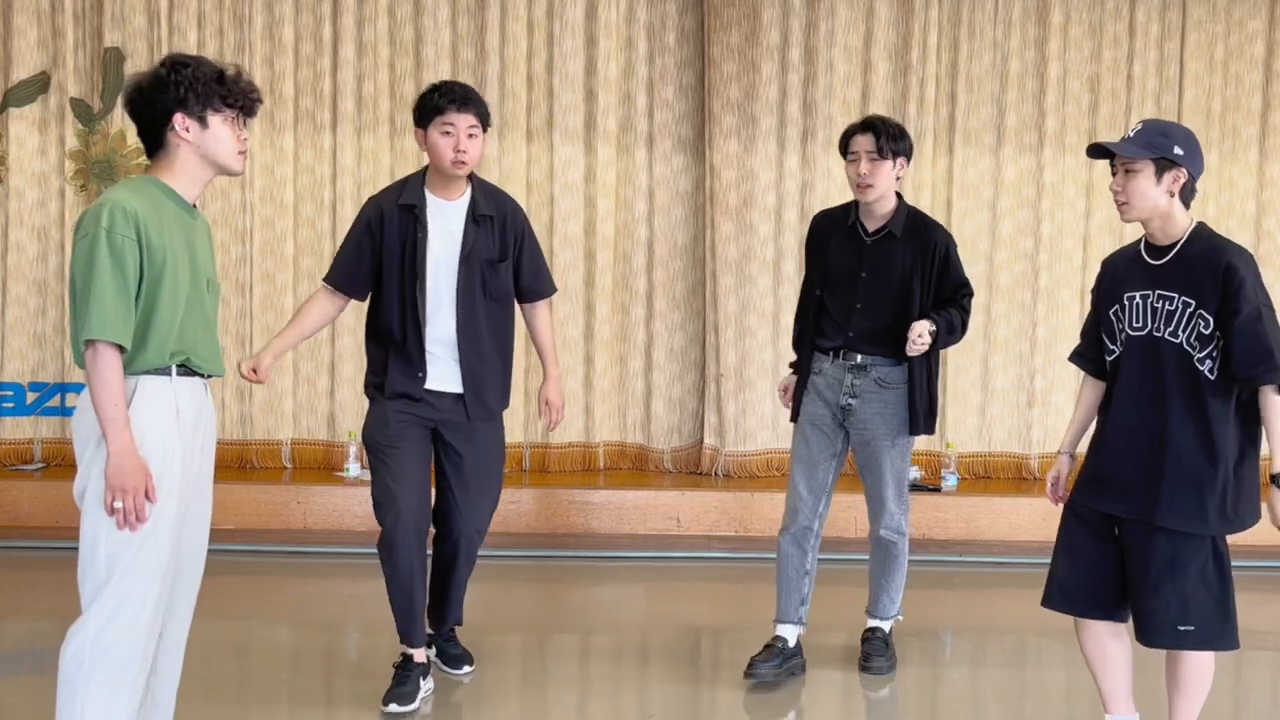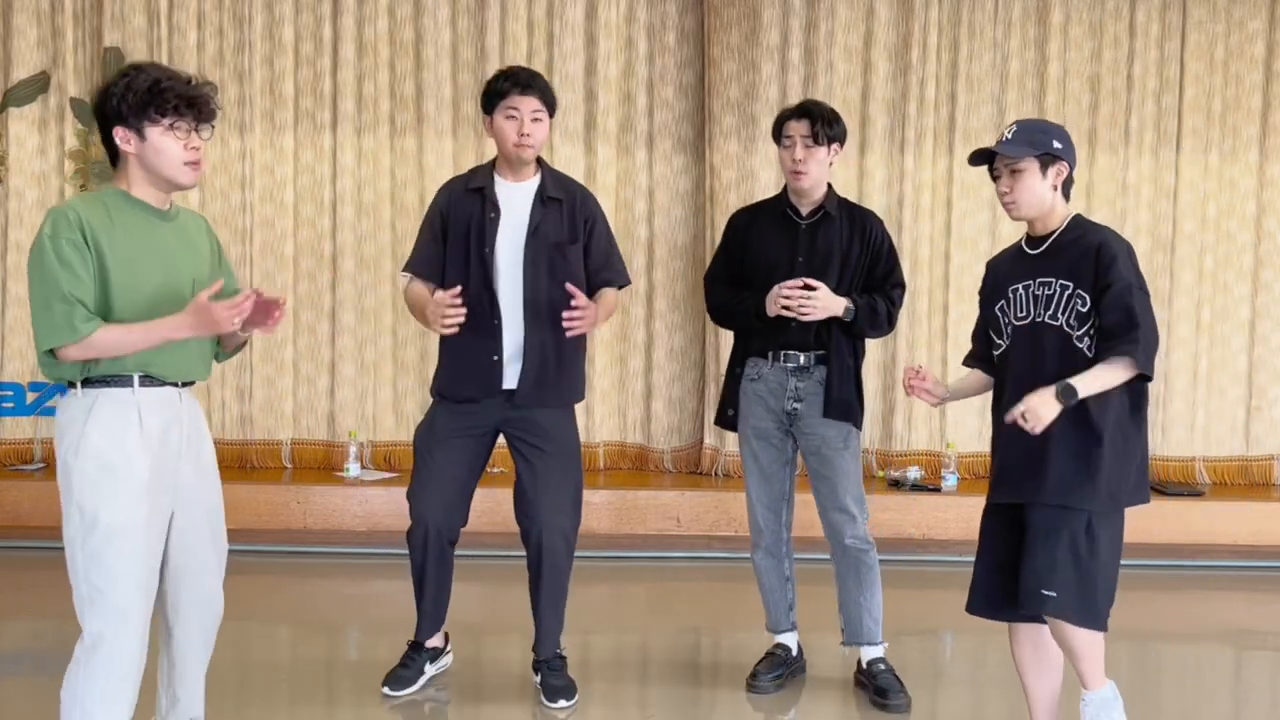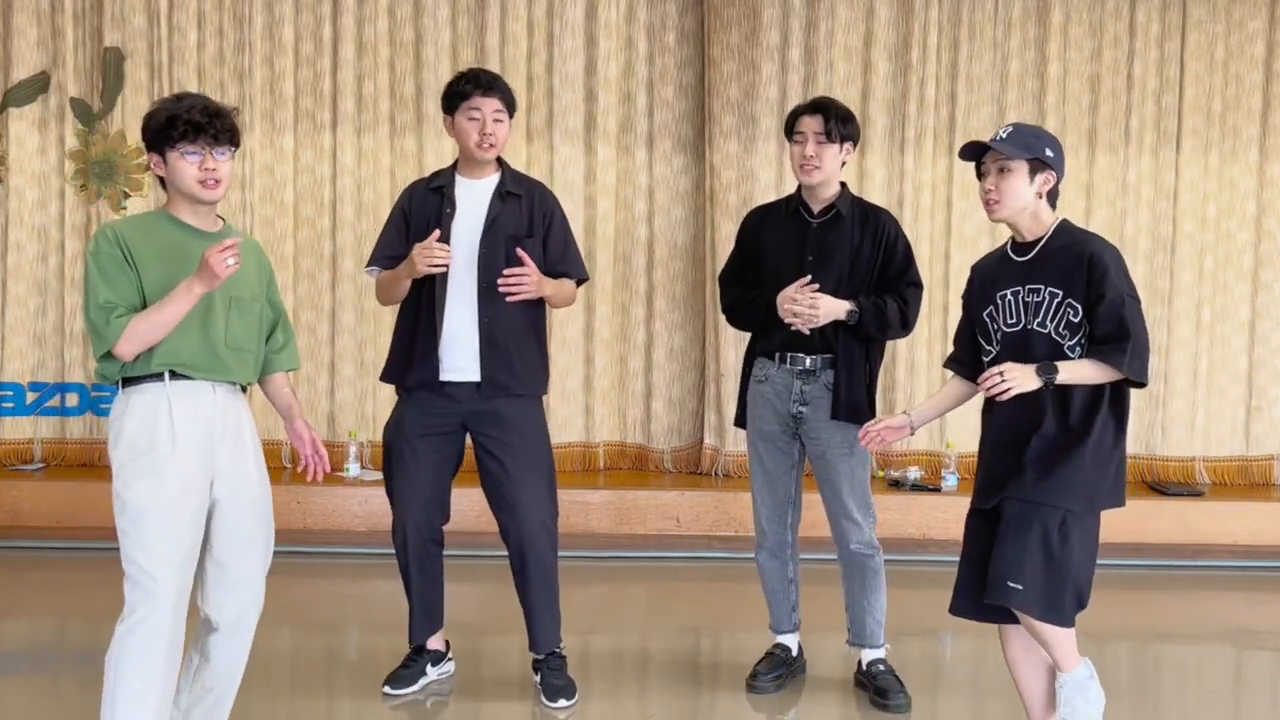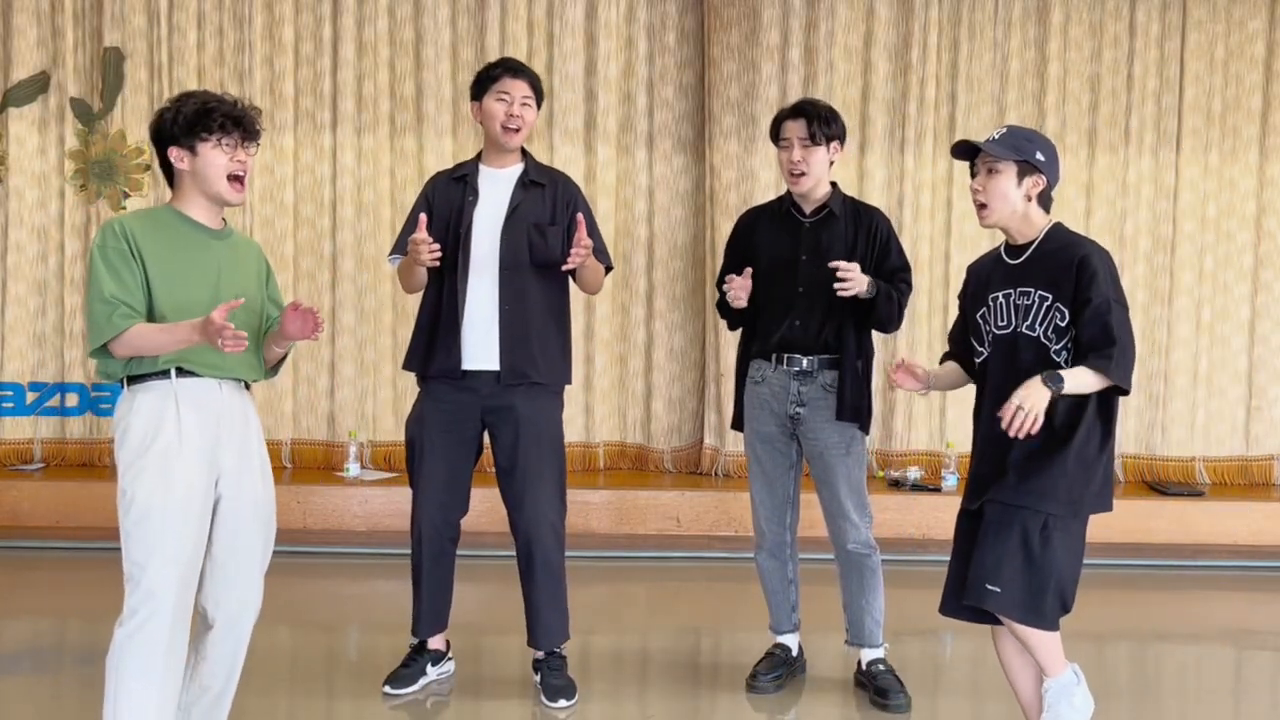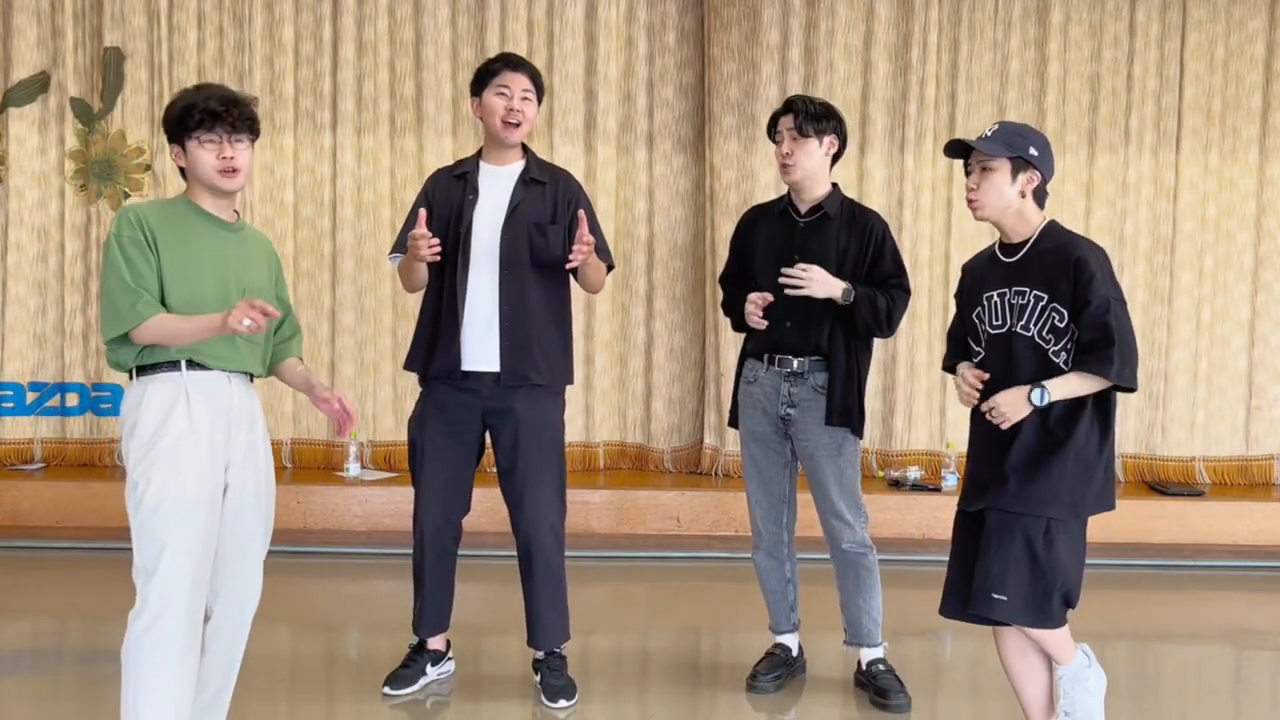
dt=1s
person 1, frame 1
left shoulder: (504, 214)
right shoulder: (385, 211)
left elbow: (535, 299)
right elbow: (336, 292)
left wrist: (551, 374)
right wrist: (274, 349)
left hip: (476, 397)
right hip: (400, 395)
left knee: (465, 525)
right knee: (402, 520)
left ankle: (443, 627)
right ankle: (414, 657)
person 1, frame 2
left shoulder: (575, 202)
right shoulder: (457, 198)
left elbow: (612, 291)
right elbow: (415, 287)
left wrist: (595, 311)
right wrist: (429, 308)
left hip: (544, 395)
right hip: (464, 390)
left knee: (552, 527)
right knee: (430, 518)
left ankle: (549, 656)
right ankle: (429, 641)
person 1, frame 3
left shoulder: (534, 200)
right shoulder: (419, 198)
left elbow: (570, 288)
right elbow: (384, 292)
left wrist: (540, 285)
right wrist: (410, 267)
left hip: (509, 389)
right hip: (428, 388)
left knee: (532, 521)
right knee: (413, 519)
left ankle: (548, 654)
right ankle: (429, 647)
person 1, frame 4
left shoulder: (557, 190)
right shoulder: (444, 188)
left elbow: (594, 283)
right elbow: (409, 283)
left wrist: (583, 260)
right wrist: (415, 258)
left hip: (528, 381)
right hip: (448, 377)
left knee: (539, 519)
right knee: (432, 514)
left ankle: (549, 654)
right ankle: (431, 645)
person 1, frame 5
left shoulder: (559, 188)
right shoulder: (444, 185)
left elbow: (596, 282)
right elbow: (411, 282)
left wrist: (585, 259)
right wrist: (415, 256)
left hip: (529, 380)
right hip: (449, 376)
left knee: (540, 520)
right knee: (434, 514)
left ankle: (549, 654)
right ankle: (432, 646)
person 2, frame 1
left shoulder: (194, 221)
right shoulder: (121, 211)
right elbow: (101, 340)
right wrist: (121, 448)
left hip: (193, 412)
right hip: (140, 412)
left knee: (171, 599)
right knee: (123, 603)
person 2, frame 2
left shoulder: (197, 230)
right shoulder: (73, 223)
left elbow: (216, 344)
right elbow: (71, 341)
left wrist: (247, 320)
right wrist: (184, 322)
left hip: (185, 418)
right hip: (111, 422)
left knee: (198, 599)
right knee: (117, 612)
person 2, frame 3
left shoulder: (249, 252)
right shoulder: (120, 239)
left elbow: (269, 351)
right elbow: (123, 342)
left wrist: (295, 418)
right wrist: (198, 282)
left hip: (233, 420)
right hip: (158, 415)
left knee: (239, 596)
right knee: (158, 594)
person 2, frame 4
left shoulder: (249, 253)
right shoulder: (127, 233)
right elbow: (118, 336)
left wrist: (285, 336)
right wrist: (199, 331)
left hip: (238, 417)
right hip: (164, 412)
left knee: (238, 594)
right knee: (160, 591)
person 2, frame 5
left shoulder: (260, 247)
right shoulder: (140, 223)
right elbow: (135, 323)
left wrist: (316, 389)
right wrist: (218, 322)
left hip: (243, 409)
right hip: (171, 403)
left knee: (237, 586)
right knee: (172, 584)
person 3, frame 1
left shoulder: (929, 238)
right shoulder: (825, 228)
left elbow: (958, 307)
left wrist: (931, 329)
right wrist: (799, 366)
left hip: (888, 385)
right hip: (824, 379)
left knee: (888, 517)
right knee: (801, 513)
left ankle: (879, 627)
right ankle: (788, 637)
person 3, frame 2
left shoulder: (862, 226)
right shoulder: (748, 223)
left elbow: (888, 307)
right elbow: (717, 299)
left wrist: (841, 306)
right wrist: (763, 304)
left hip: (828, 386)
right hip: (760, 382)
left knee: (849, 527)
right knee: (767, 524)
left ankle: (871, 658)
right ankle: (785, 643)
person 3, frame 3
left shoulder: (876, 226)
right shoulder: (762, 223)
left elbow: (904, 309)
right elbow: (731, 300)
left wrist: (844, 309)
right wrist: (775, 304)
left hip: (837, 388)
right hip: (770, 384)
left knee: (855, 530)
right knee: (772, 525)
left ankle: (872, 657)
right ankle: (786, 644)
person 3, frame 4
left shoulder: (867, 223)
right shoulder: (755, 224)
left elbow: (896, 308)
right elbow: (731, 310)
left wrist: (866, 288)
right wrist: (734, 301)
left hip: (833, 388)
right hip: (766, 385)
left knee: (853, 530)
right knee: (771, 526)
left ankle: (871, 657)
right ankle: (786, 644)
person 3, frame 5
left shoulder: (863, 225)
right shoulder: (756, 223)
left elbow: (891, 312)
right elbow: (730, 294)
left wrist: (839, 289)
right wrist: (745, 309)
left hip: (826, 389)
right hip: (760, 385)
left knee: (847, 528)
right knee: (768, 526)
left ankle: (871, 657)
right ankle: (786, 644)
person 4, frame 1
left shoulder: (1227, 267)
right shoulder: (1117, 269)
right wrist: (1067, 448)
left hip: (1191, 479)
right hip: (1111, 473)
left knee: (1185, 618)
right knee: (1090, 601)
person 4, frame 2
left shoulder: (1104, 251)
right shoulder: (1002, 269)
left elbow: (1136, 354)
left wrist: (1062, 393)
right wrist: (942, 390)
left hip: (1086, 463)
right hip: (1017, 465)
left knee: (1058, 592)
right knee: (1019, 601)
person 4, frame 3
left shoulder: (1093, 258)
right shoulder: (987, 272)
left elbow: (1125, 358)
left wrist: (1042, 372)
right wrist: (912, 419)
left hip: (1071, 460)
right hip: (1003, 460)
left knee: (1027, 585)
right knee: (1002, 602)
person 4, frame 4
left shoulder: (1084, 261)
right shoulder: (982, 273)
left elbow: (1113, 364)
left wrist: (1049, 384)
right wrist: (929, 379)
left hip: (1060, 463)
right hip: (995, 462)
left knee: (1011, 590)
right knee: (997, 605)
person 4, frame 5
left shoulder: (1080, 261)
right shoulder: (977, 271)
left elbow: (1115, 363)
left wrist: (1037, 394)
right wrist: (965, 378)
left hip: (1056, 465)
right hip: (991, 463)
left knee: (1017, 599)
right knee: (997, 608)
left ankle: (1077, 670)
